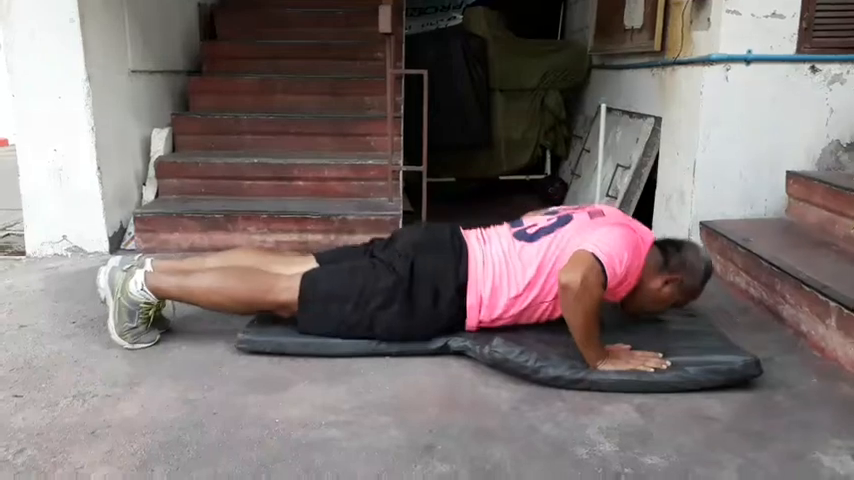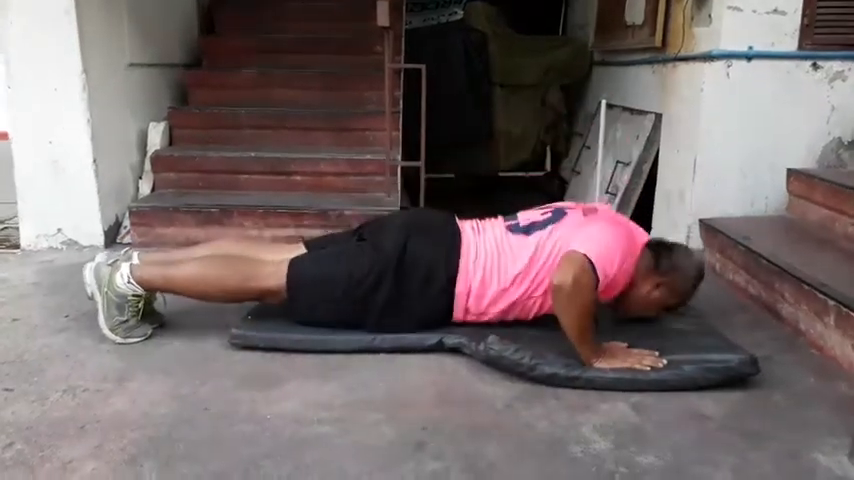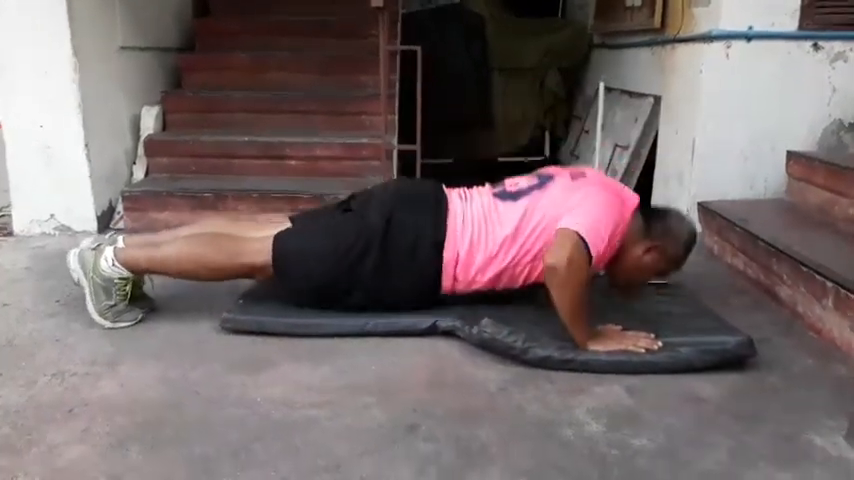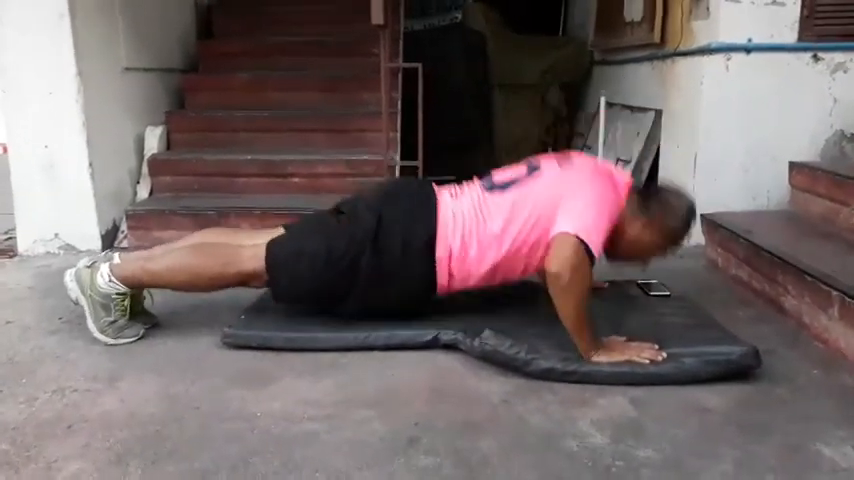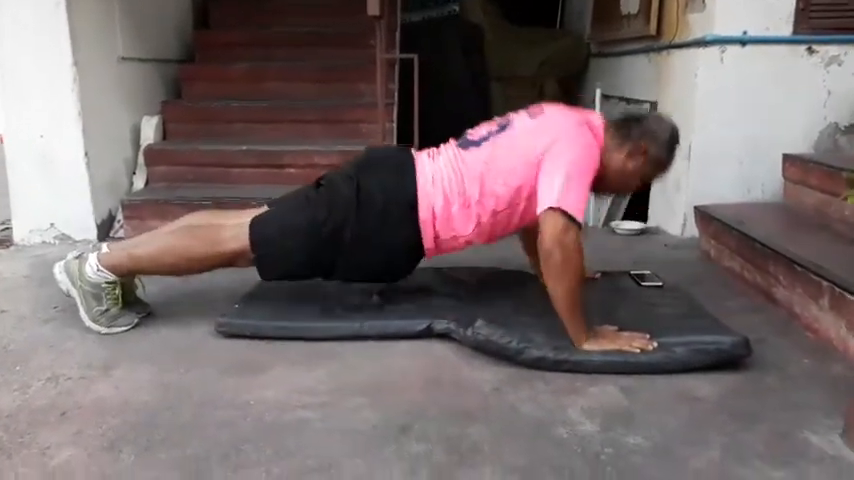
dt=1s
person 1, frame 1
left shoulder: (608, 222)
right shoulder: (626, 244)
right elbow: (575, 283)
left wrist: (582, 307)
right wrist: (599, 356)
left hip: (441, 251)
right hip: (437, 291)
left knee: (291, 270)
right knee: (287, 296)
left ankle: (149, 270)
right ankle: (144, 283)
person 1, frame 2
left shoulder: (602, 223)
right shoulder: (619, 245)
right elbow: (569, 279)
left wrist: (580, 298)
right wrist: (595, 353)
left hip: (430, 237)
right hip: (428, 275)
left knee: (281, 257)
right knee: (275, 280)
left ankle: (136, 263)
right ankle: (130, 277)
person 1, frame 3
left shoulder: (591, 187)
right shoulder: (609, 208)
right elbow: (562, 260)
left wrist: (570, 282)
right wrist: (588, 337)
left hip: (419, 210)
right hip: (415, 247)
left knee: (269, 235)
right knee: (260, 256)
left ankle: (126, 245)
right ankle: (117, 257)
person 1, frame 4
left shoulder: (583, 173)
right shoulder: (601, 191)
right elbow: (565, 265)
left wrist: (571, 286)
right wrist: (592, 346)
left hip: (414, 211)
right hip: (408, 248)
left knee: (265, 246)
right knee: (256, 264)
left ankle: (122, 263)
right ankle: (112, 274)
person 1, frame 5
left shoulder: (563, 124)
right shoulder: (578, 141)
left elbow: (530, 203)
right elbow: (556, 239)
left wrist: (551, 272)
right wrist: (583, 335)
left hip: (397, 180)
right hip: (391, 210)
left knee: (247, 228)
right knee: (240, 243)
left ankle: (106, 258)
right ankle: (101, 265)
